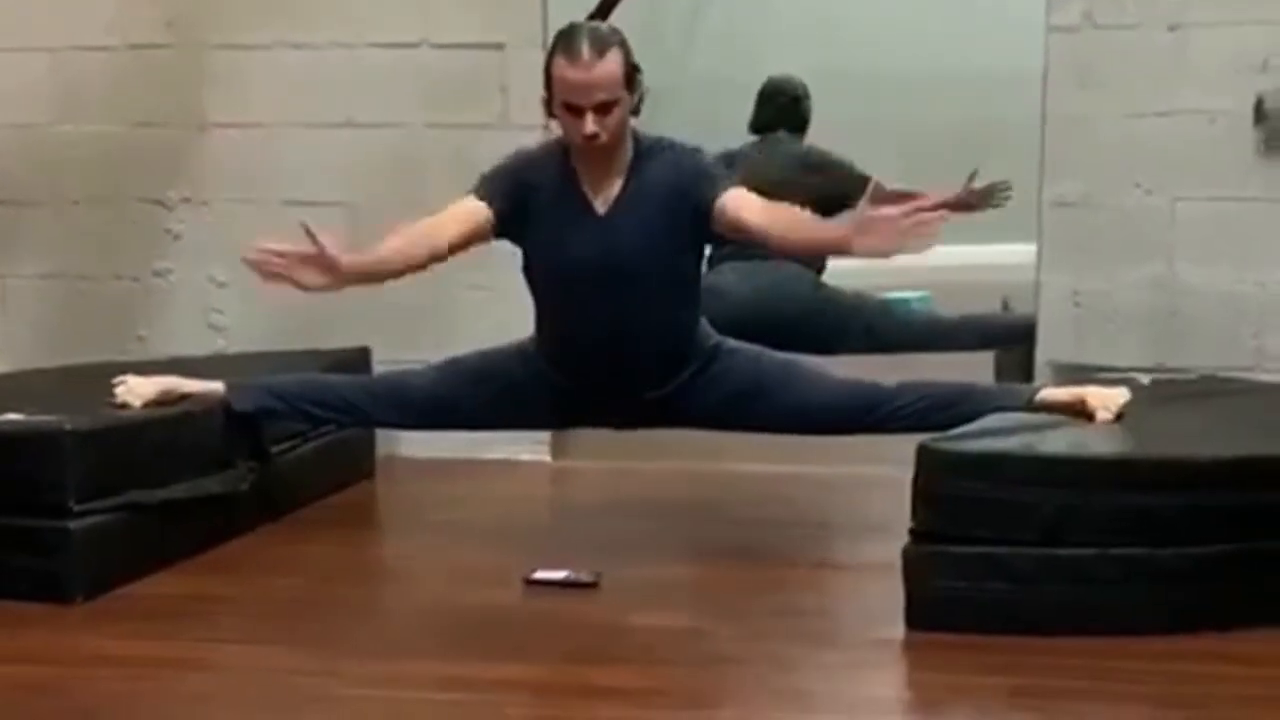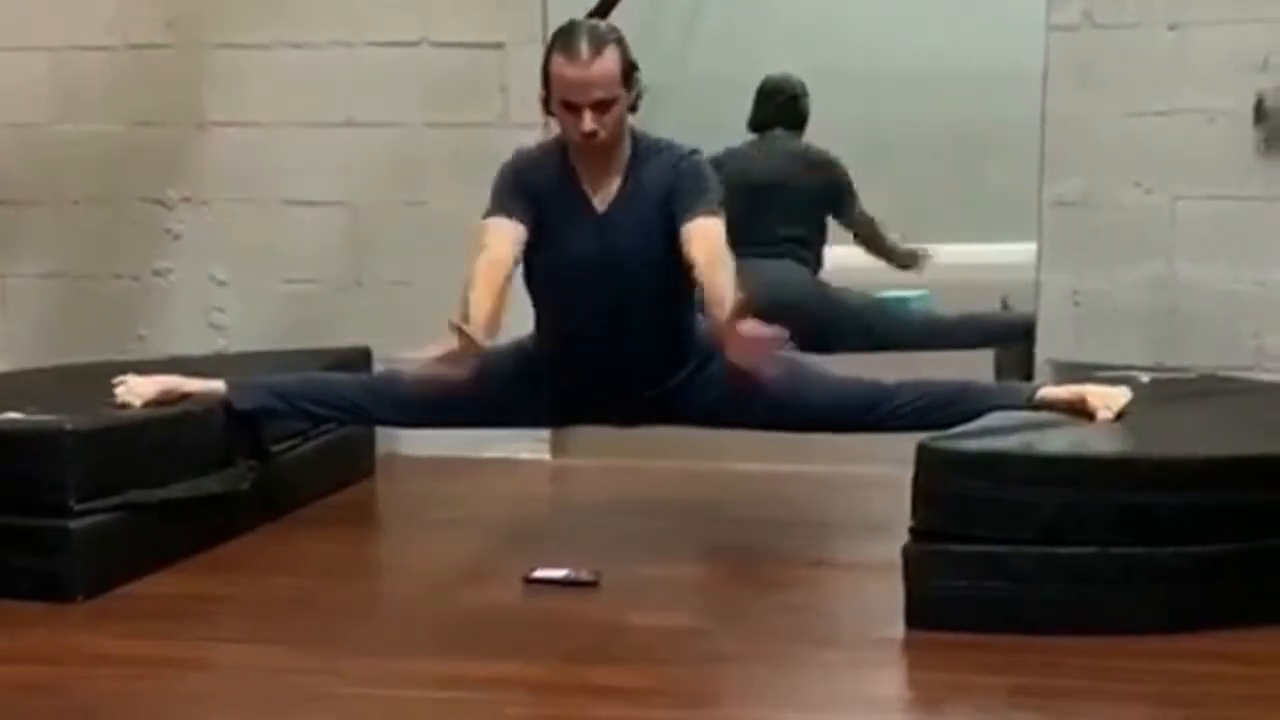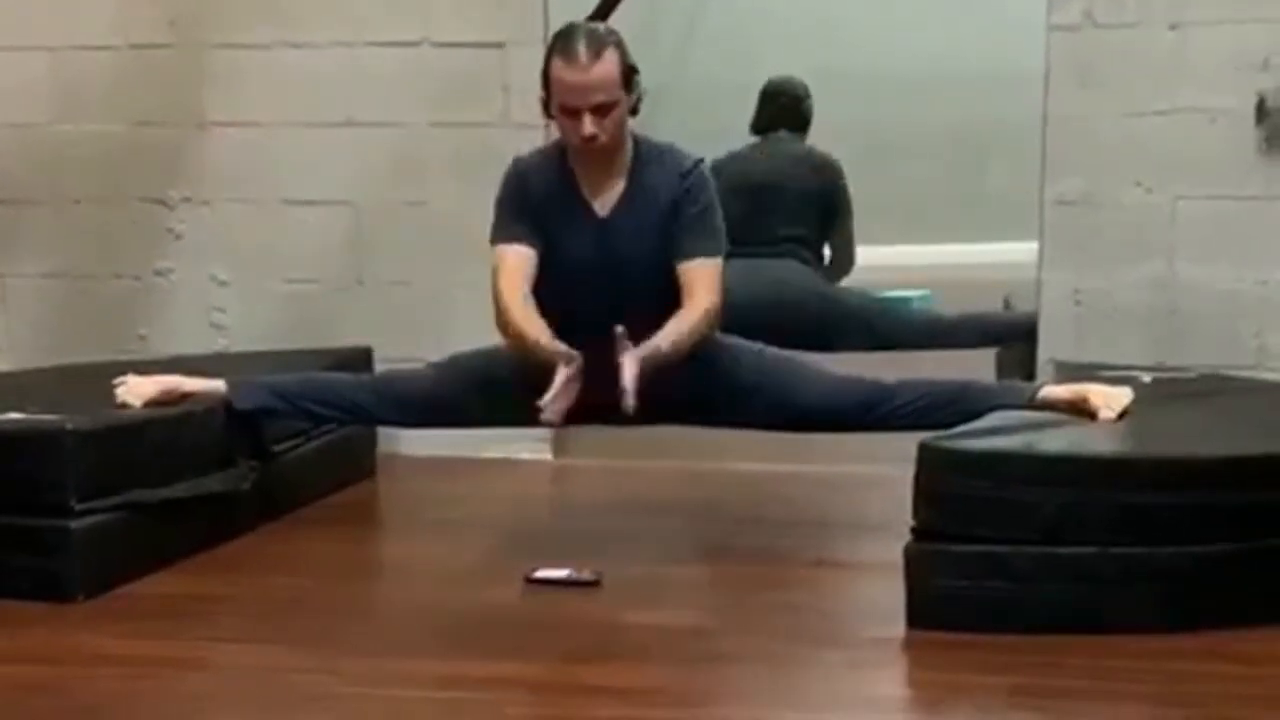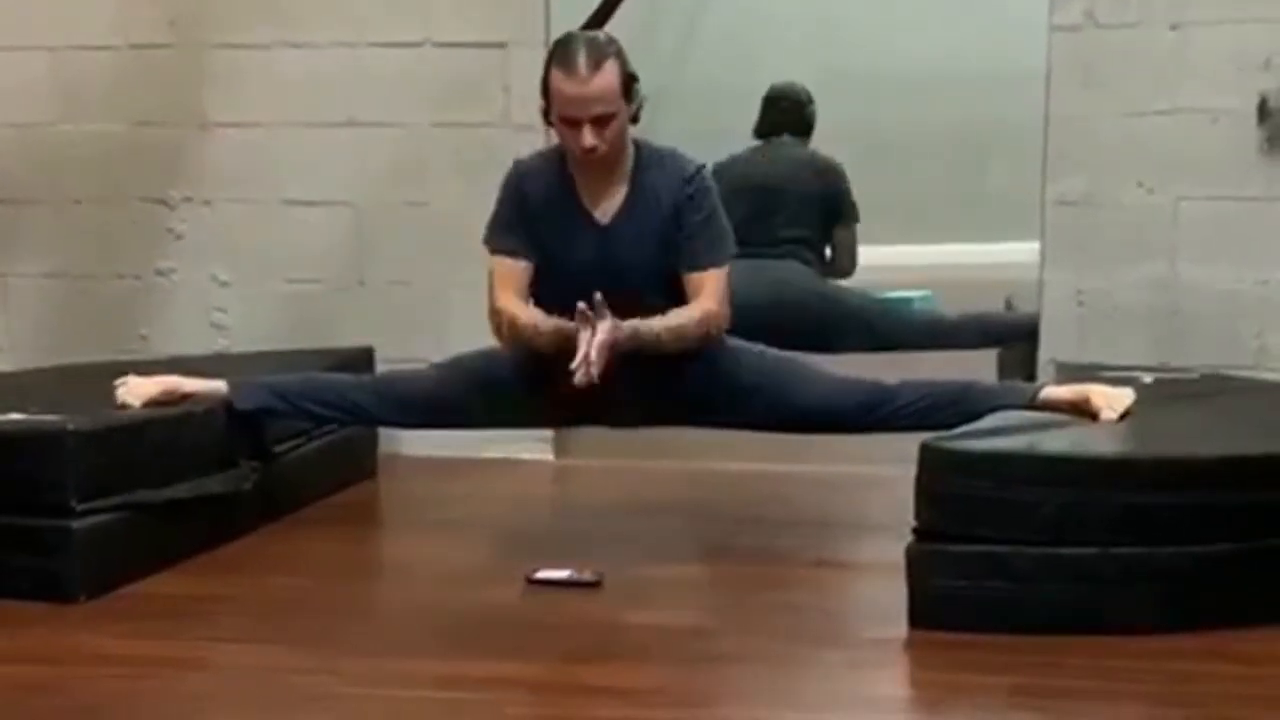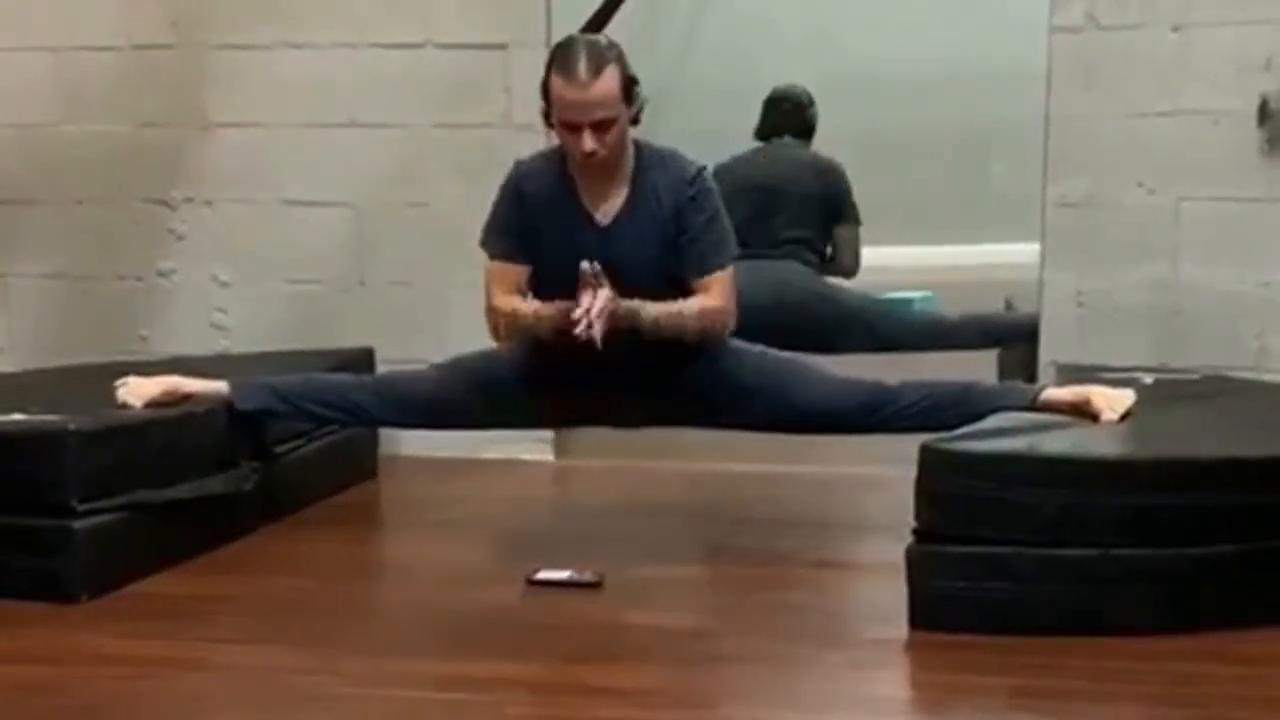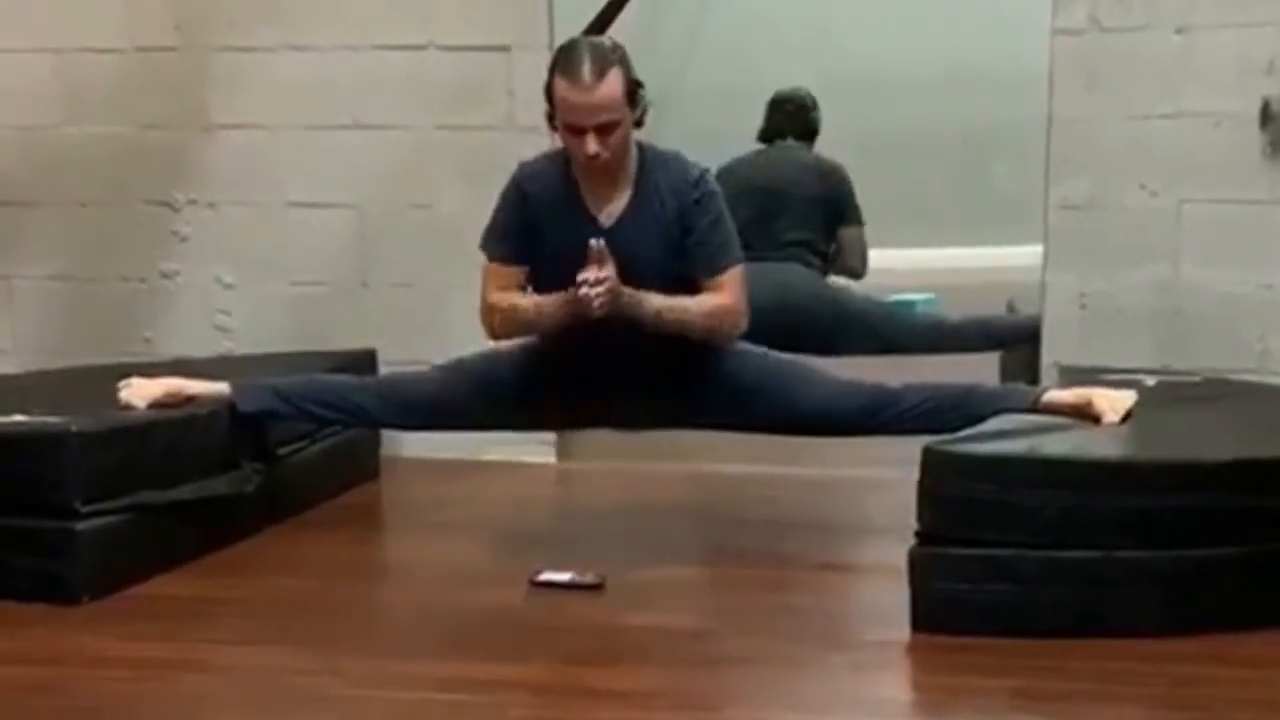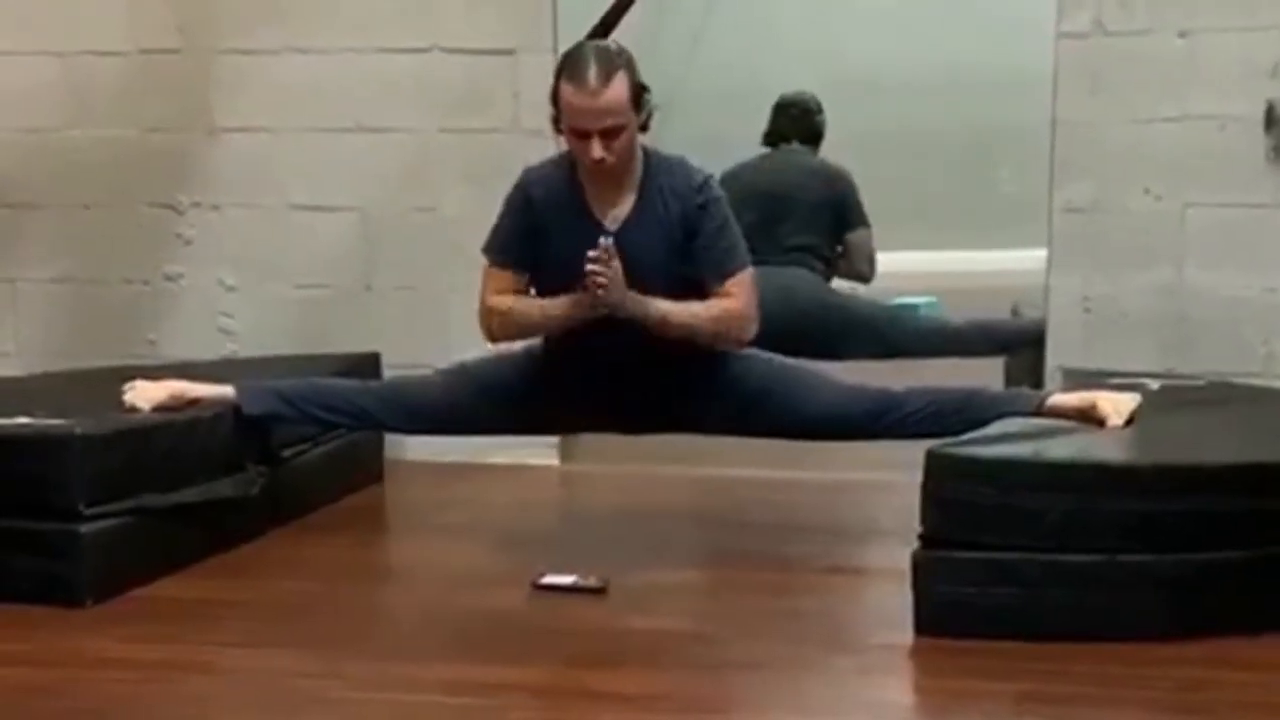
dt=0.2s
person 1, frame 1
left shoulder: (682, 171)
right shoulder: (524, 177)
left elbow: (762, 218)
right elbow: (443, 231)
left wrist: (848, 233)
right wrist: (349, 267)
left hip: (686, 376)
right hip: (556, 379)
left knee: (860, 405)
right knee: (388, 398)
person 1, frame 2
left shoulder: (678, 170)
right shoulder: (526, 174)
left elbow: (708, 258)
right elbow: (495, 259)
left wrist: (731, 324)
right wrist: (471, 334)
left hip: (674, 366)
right hip: (552, 373)
left knee: (856, 403)
right knee: (387, 396)
person 1, frame 3
left shoulder: (680, 176)
right shoulder: (527, 179)
left elbow: (703, 308)
right elbow: (511, 300)
left wrist: (640, 356)
right wrist: (559, 361)
left hip: (674, 368)
right hip: (556, 366)
left knee: (857, 403)
right knee: (384, 397)
person 1, frame 4
left shoulder: (683, 183)
right shoulder: (526, 185)
left elbow: (712, 316)
right elbow: (506, 315)
left wrist: (626, 334)
right wrist: (573, 335)
left hip: (676, 370)
right hip: (553, 370)
left knee: (859, 403)
right knee: (386, 398)
person 1, frame 5
left shoulder: (683, 184)
right shoulder: (526, 186)
left elbow: (719, 316)
right elbow: (501, 316)
left wrist: (627, 311)
right wrist: (570, 312)
left hip: (678, 371)
right hip: (556, 374)
left knee: (863, 403)
right knee: (385, 399)
left ankle: (1052, 396)
person 1, frame 6
left shoulder: (686, 185)
right shoulder: (529, 187)
left elbow: (730, 316)
right elbow: (497, 314)
left wrist: (632, 300)
right wrist: (573, 303)
left hip: (683, 374)
right hip: (560, 376)
left knee: (867, 406)
right knee: (387, 401)
person 1, frame 7
left shoulder: (692, 191)
right shoulder: (535, 192)
left elbow: (740, 321)
right elbow: (495, 314)
left wrist: (637, 302)
right wrist: (580, 303)
left hip: (689, 379)
right hip: (564, 379)
left knee: (870, 410)
right knee: (392, 404)
person 2, frame 1
left shoulder: (722, 166)
right shoulder: (823, 166)
right elbow: (889, 201)
right wrist: (958, 202)
left hip: (725, 298)
right hip: (792, 295)
right knee: (928, 331)
right ankle: (1034, 329)
person 2, frame 2
left shoulder: (720, 165)
right shoulder: (821, 165)
right elbow: (862, 226)
right wrist: (897, 255)
right hip: (792, 292)
right knee: (926, 328)
right ankle: (1033, 328)
person 2, frame 3
left shoulder: (721, 169)
right shoulder: (822, 167)
right elbow: (843, 260)
right wrist: (814, 278)
left hip: (728, 297)
right hip: (794, 292)
right knee: (925, 328)
right ankle: (1033, 326)
person 2, frame 4
left shoulder: (723, 172)
right shoulder: (825, 170)
right elbow: (845, 263)
left hip: (730, 297)
right hip: (795, 293)
right knee: (921, 327)
right ankle: (1034, 327)
person 2, frame 5
left shoulder: (724, 172)
right shoulder: (825, 171)
right elbow: (847, 263)
right hip: (794, 294)
right knee: (921, 328)
right ankle: (1033, 327)
person 2, frame 6
left shoulder: (727, 174)
right shoulder: (828, 173)
right elbow: (855, 264)
right hip: (797, 296)
right knee: (925, 330)
right ankle: (1034, 329)
person 2, frame 7
left shoulder: (732, 178)
right shoulder: (833, 178)
right elbow: (863, 268)
right hip: (800, 300)
right knee: (928, 334)
right ankle: (1037, 333)
